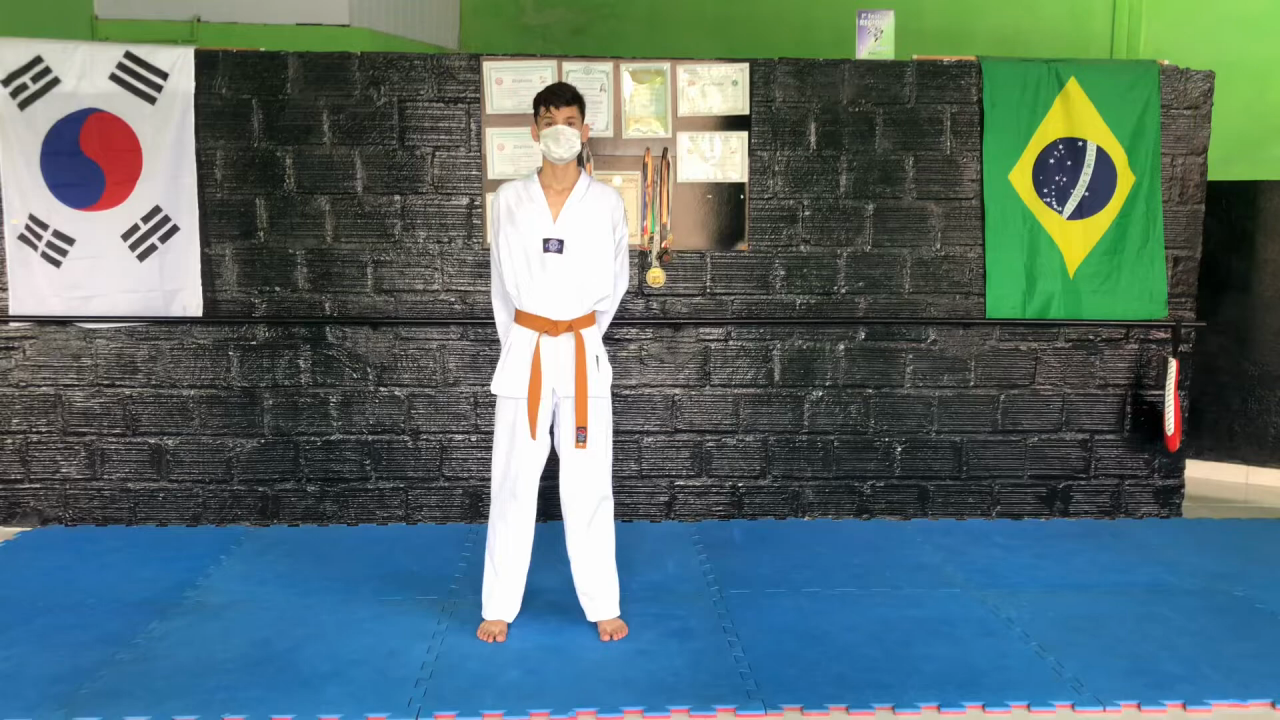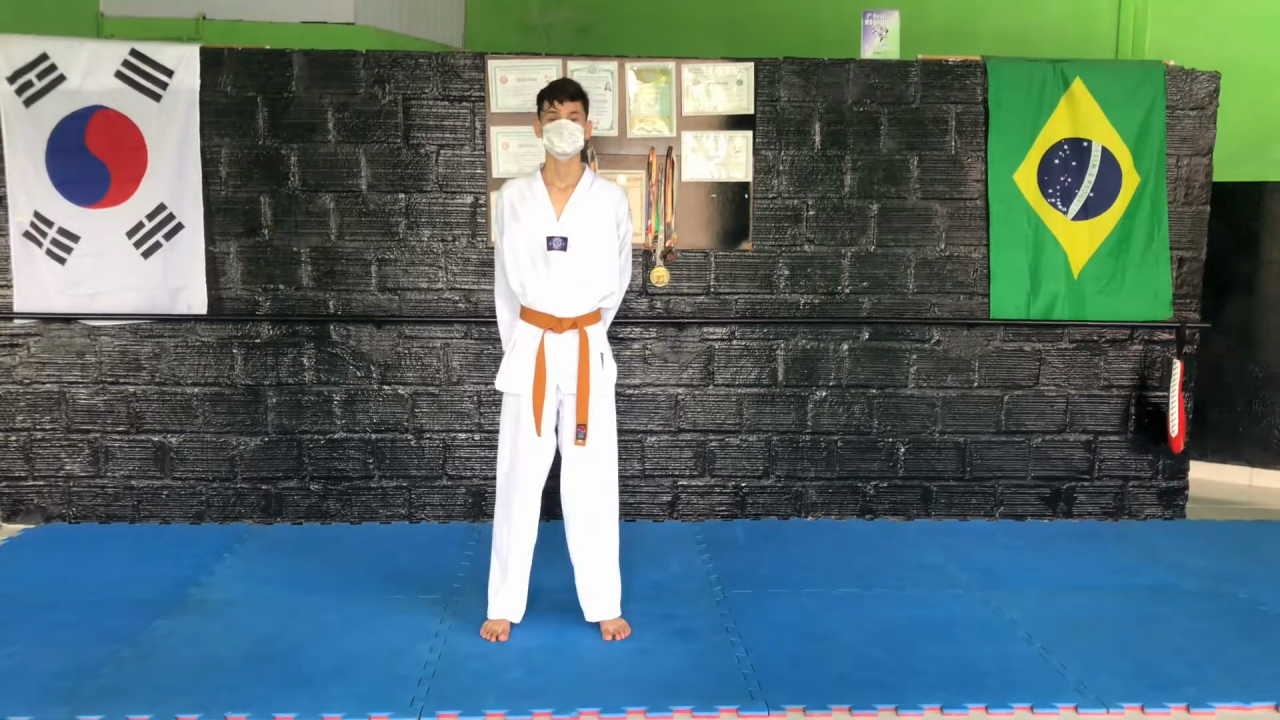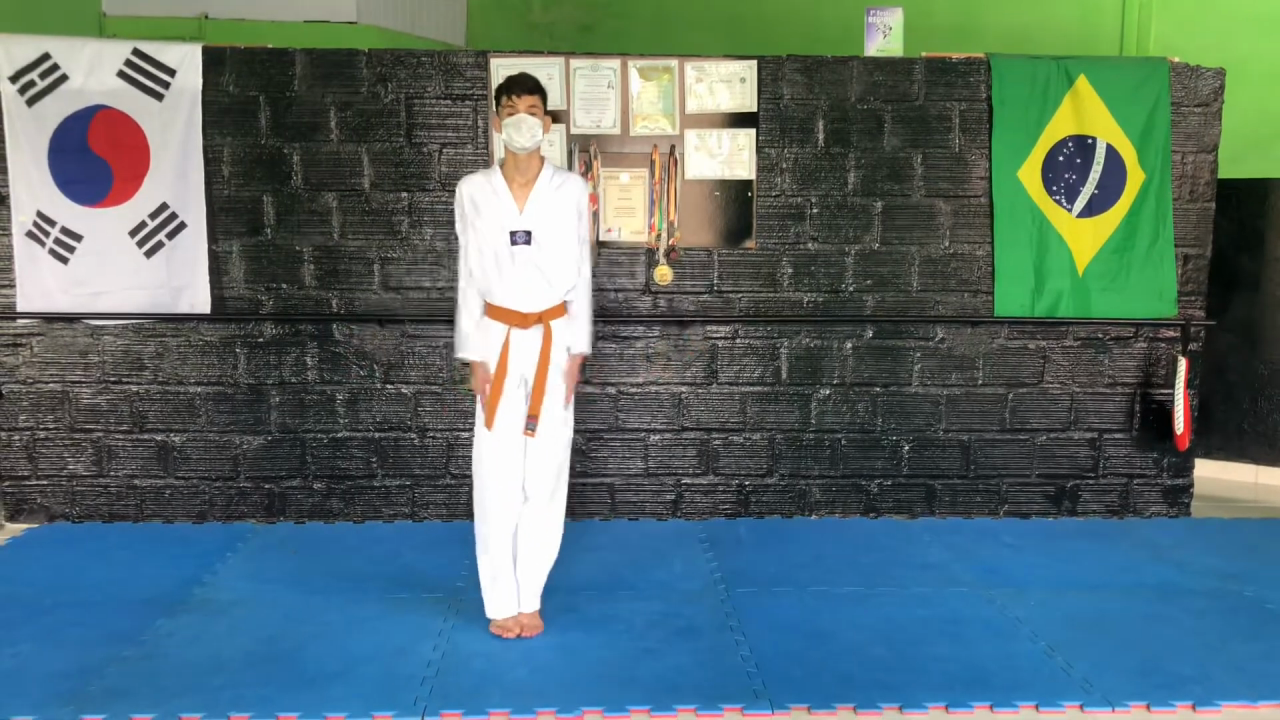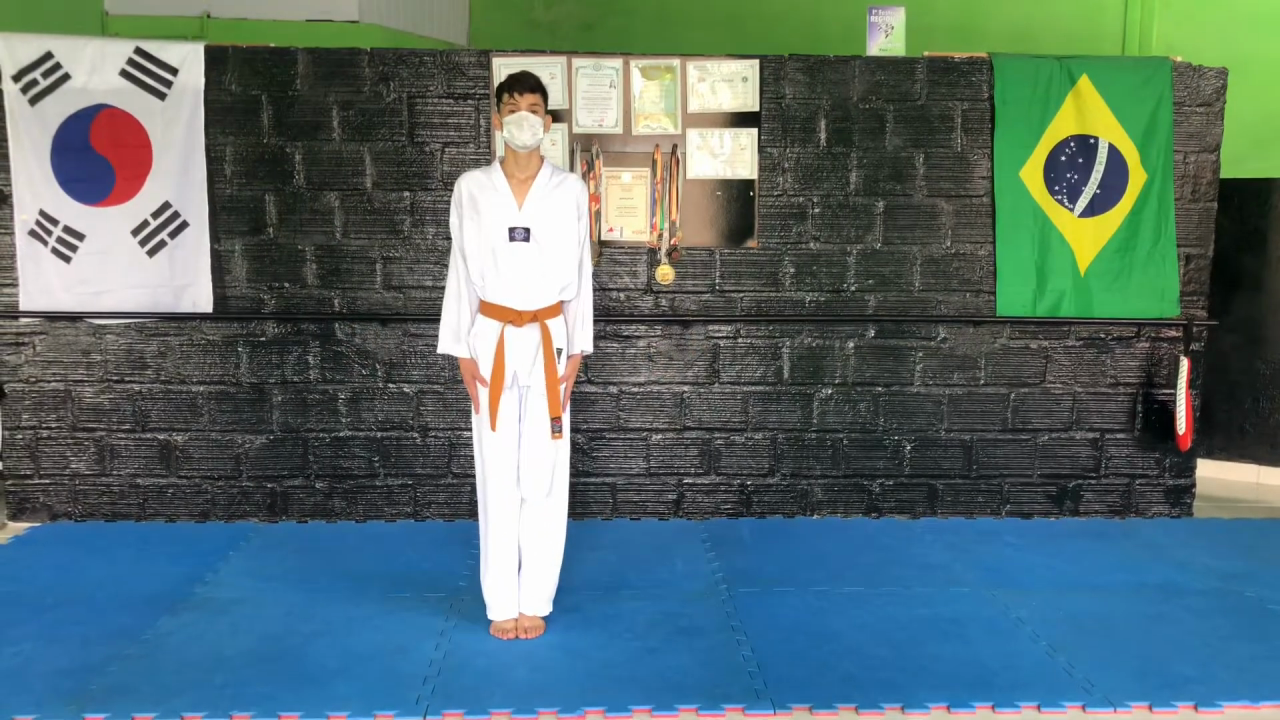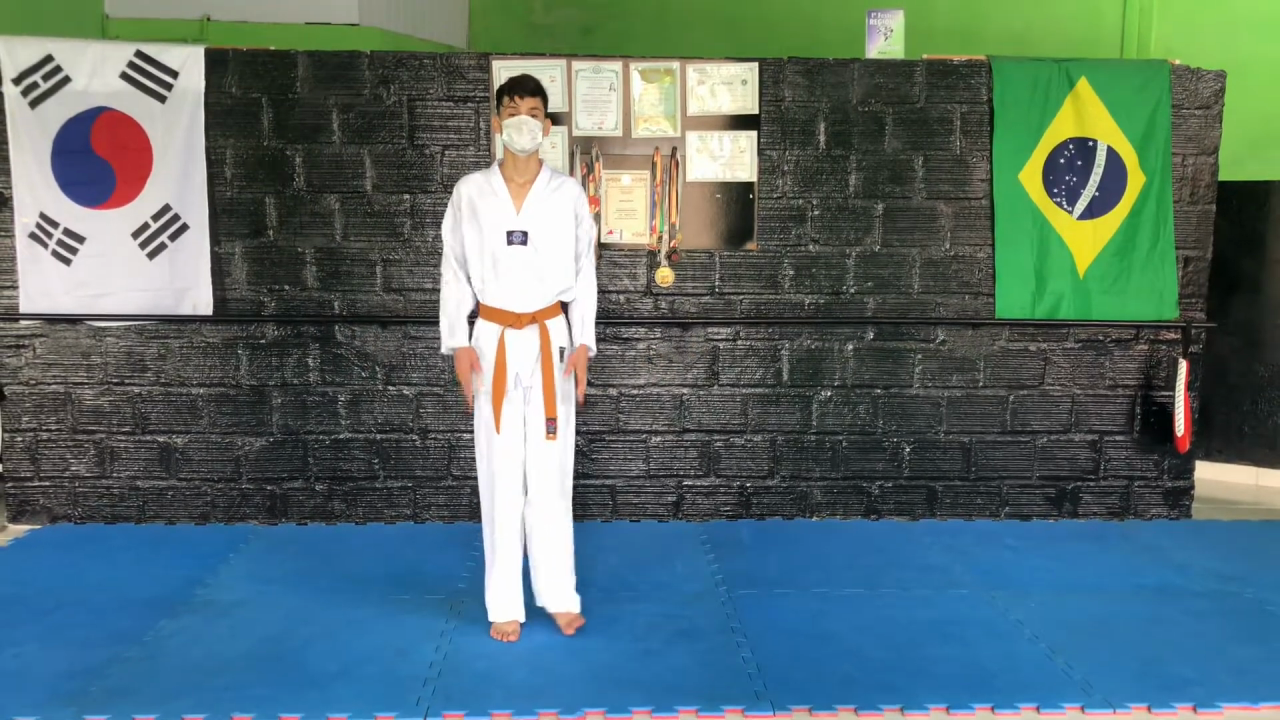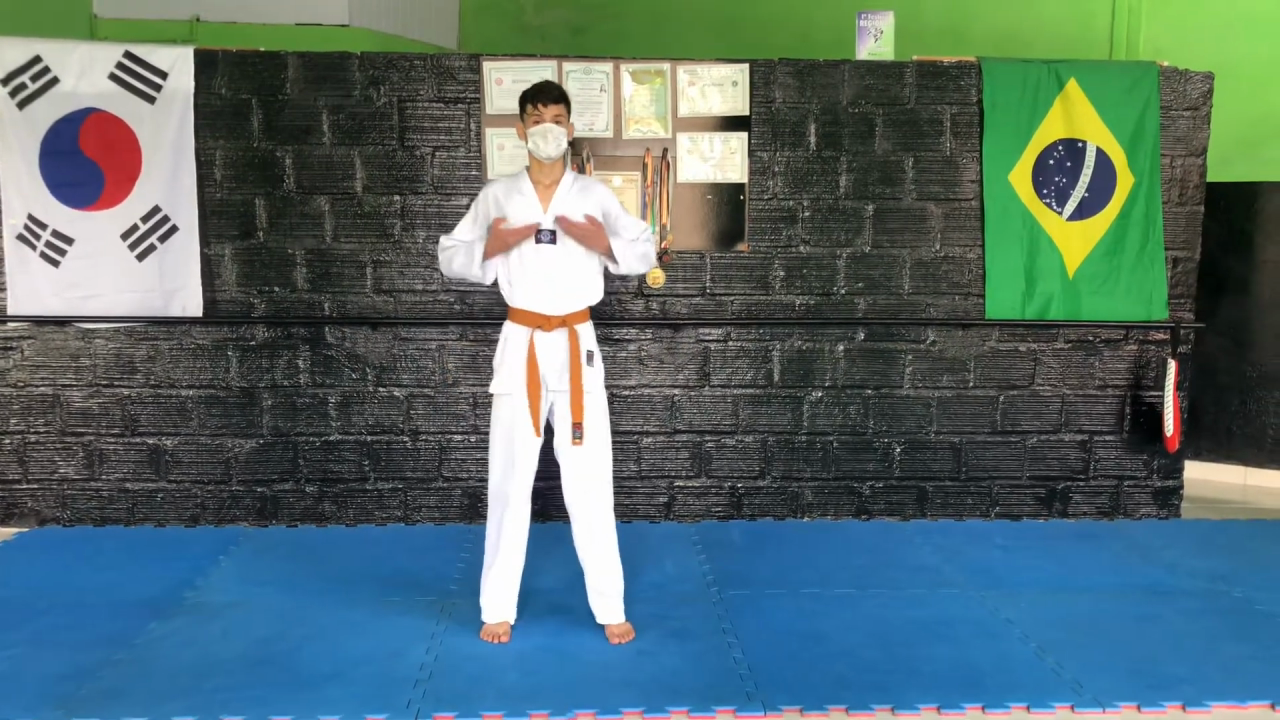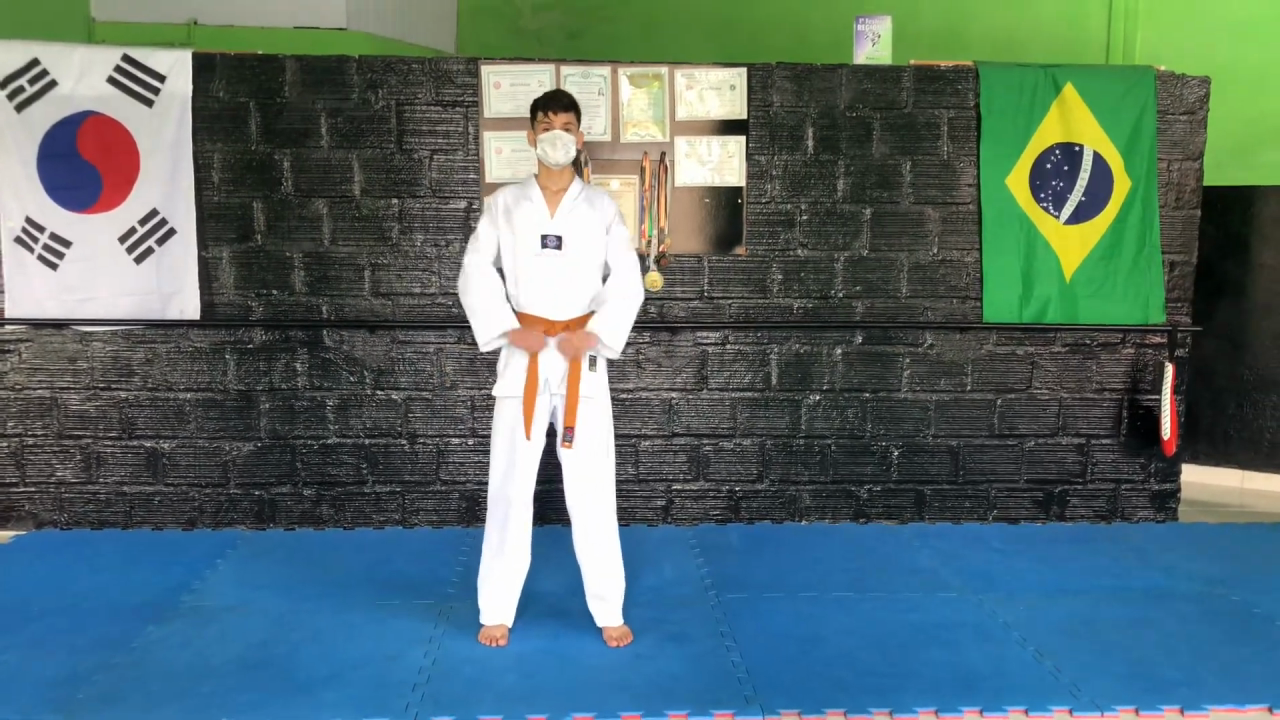
dt=0.7s
person 1, frame 1
left shoulder: (605, 201)
right shoulder: (509, 199)
left elbow: (616, 281)
right elbow: (501, 283)
left wrist: (580, 336)
right wrist: (522, 342)
left hip: (582, 352)
right hip: (525, 352)
left knee: (588, 483)
right knee: (513, 482)
left ankle: (602, 605)
right ankle: (499, 606)
person 1, frame 2
left shoulder: (610, 198)
right shoulder: (513, 196)
left elbow: (618, 279)
right elbow: (505, 282)
left wrist: (580, 334)
right wrist: (522, 343)
left hip: (586, 349)
right hip: (530, 349)
left knee: (593, 483)
right knee: (519, 481)
left ankle: (603, 605)
right ankle: (504, 605)
person 1, frame 3
left shoulder: (570, 190)
right shoulder: (472, 191)
left elbow: (579, 274)
right elbow: (469, 277)
left wrist: (577, 350)
right wrist: (473, 353)
left hip: (552, 341)
right hip: (498, 342)
left knee: (545, 478)
right knee: (495, 479)
left ankle: (527, 599)
right ankle: (501, 602)
person 1, frame 4
left shoulder: (570, 189)
right shoulder: (472, 188)
left elbow: (580, 274)
right elbow: (462, 273)
left wrist: (577, 350)
right wrist: (462, 352)
left hip: (549, 340)
right hip: (492, 340)
left knee: (544, 476)
right knee: (497, 475)
left ankle: (535, 601)
right ankle: (502, 603)
person 1, frame 5
left shoulder: (568, 192)
right shoulder: (470, 191)
left elbow: (584, 268)
right elbow: (454, 269)
left wrist: (583, 340)
right wrist: (459, 341)
left hip: (550, 340)
right hip: (492, 343)
left knee: (550, 477)
right knee: (500, 478)
left ankle: (559, 595)
right ankle: (504, 605)
person 1, frame 6
left shoulder: (594, 194)
right shoulder: (496, 195)
left elbow: (644, 249)
right elbow: (449, 254)
left wrist: (605, 245)
right wrist: (487, 249)
left hip: (576, 345)
right hip: (521, 346)
left knee: (590, 480)
right knee: (509, 481)
left ankle: (610, 607)
right ankle: (498, 606)
person 1, frame 7
left shoulder: (601, 206)
right shoulder: (505, 202)
left elbow: (628, 282)
right elbow: (475, 275)
left wrist: (595, 334)
right wrist: (509, 330)
left hip: (582, 354)
right hip: (523, 352)
left knee: (592, 485)
right knee: (510, 483)
left ankle: (609, 610)
right ankle: (498, 610)
